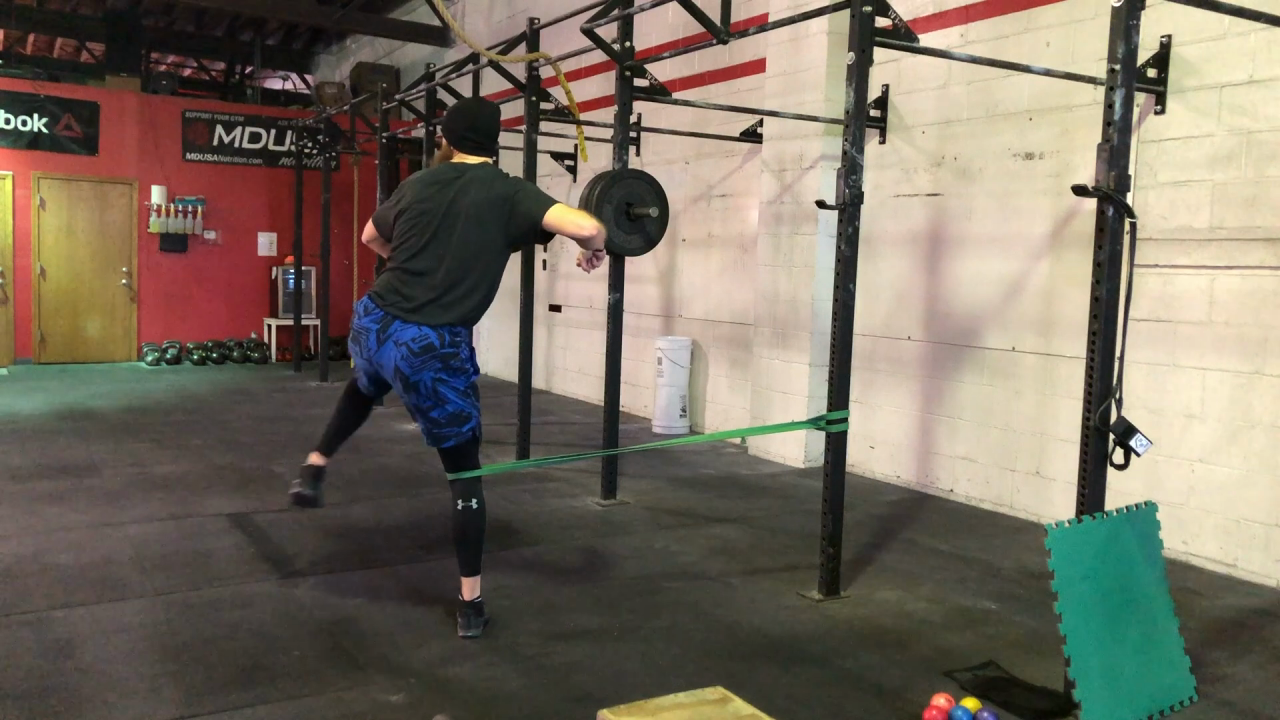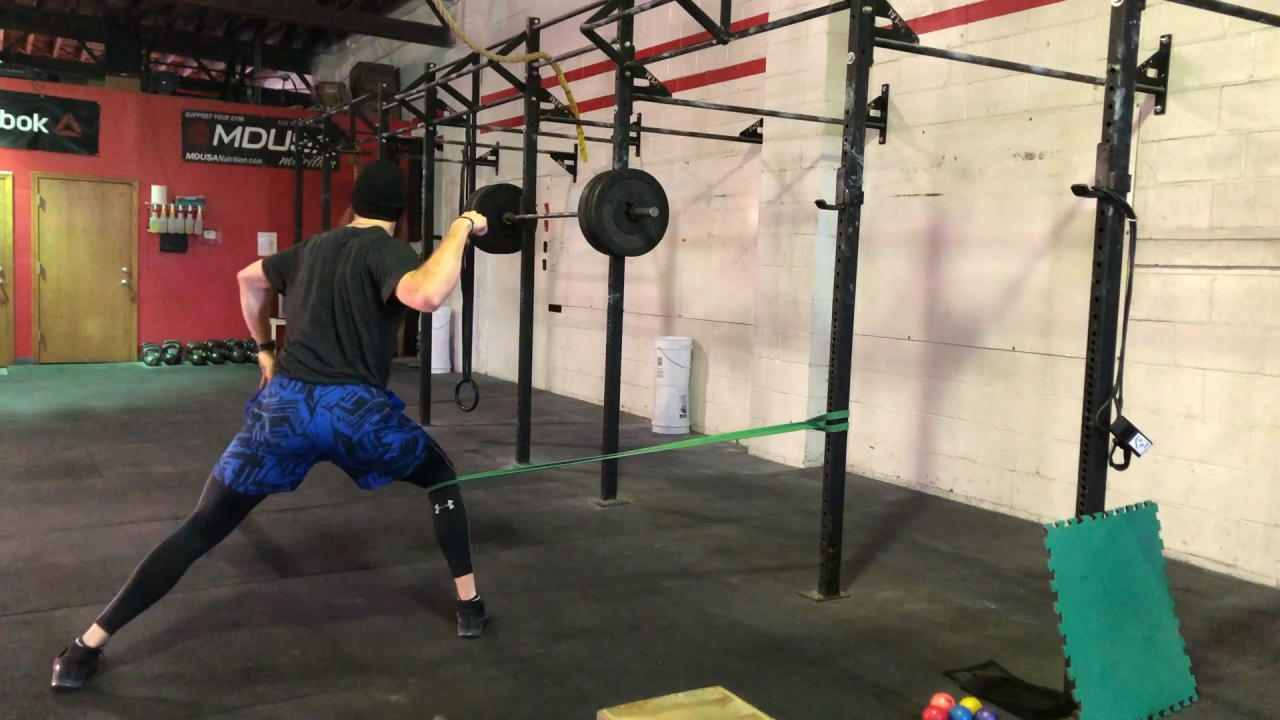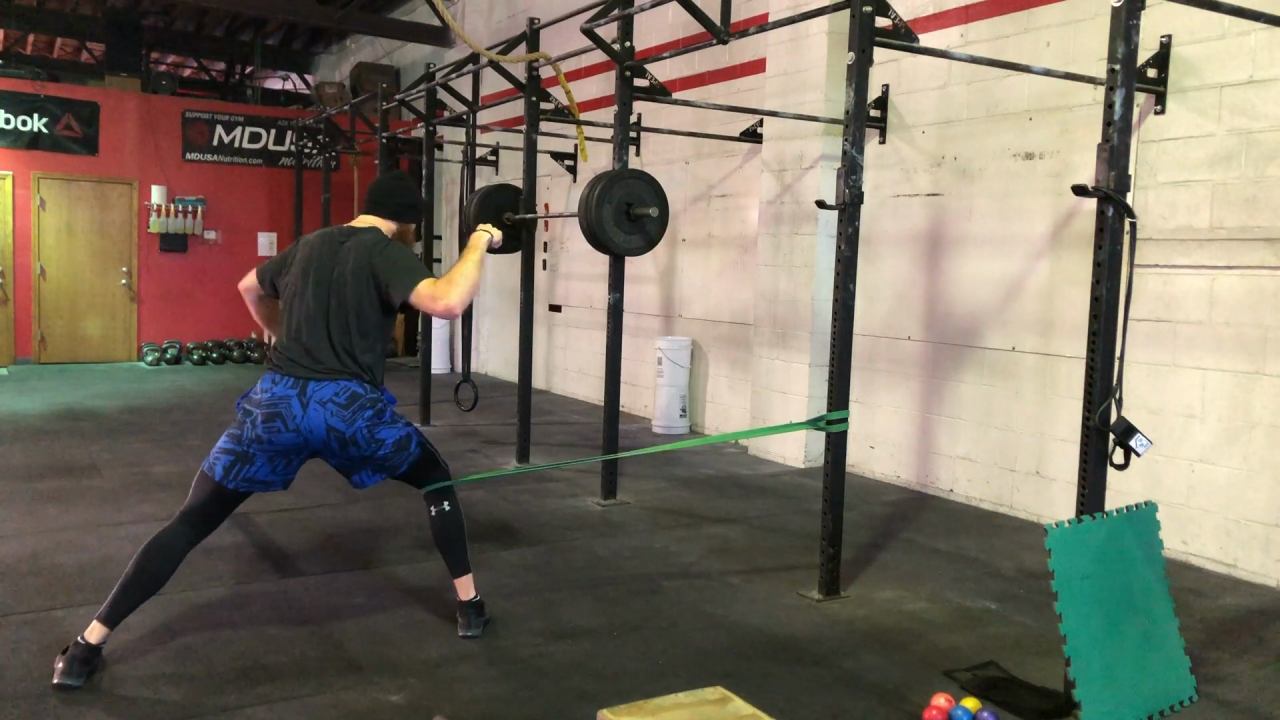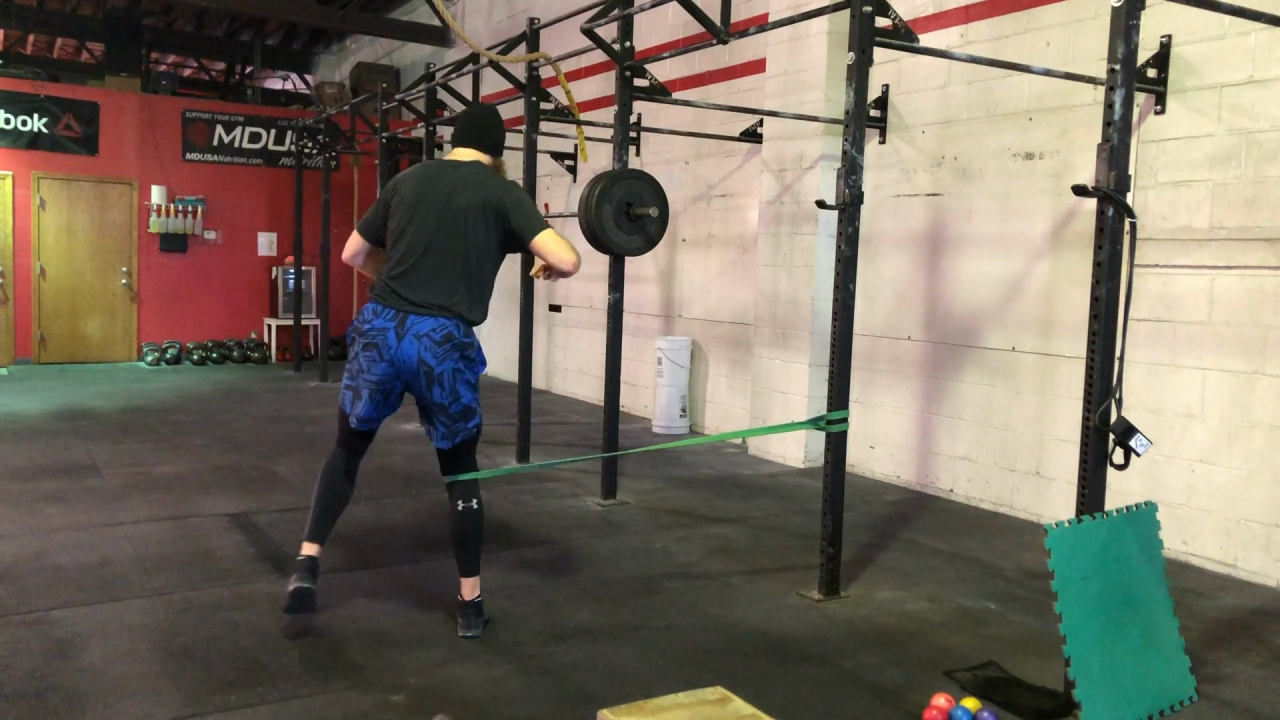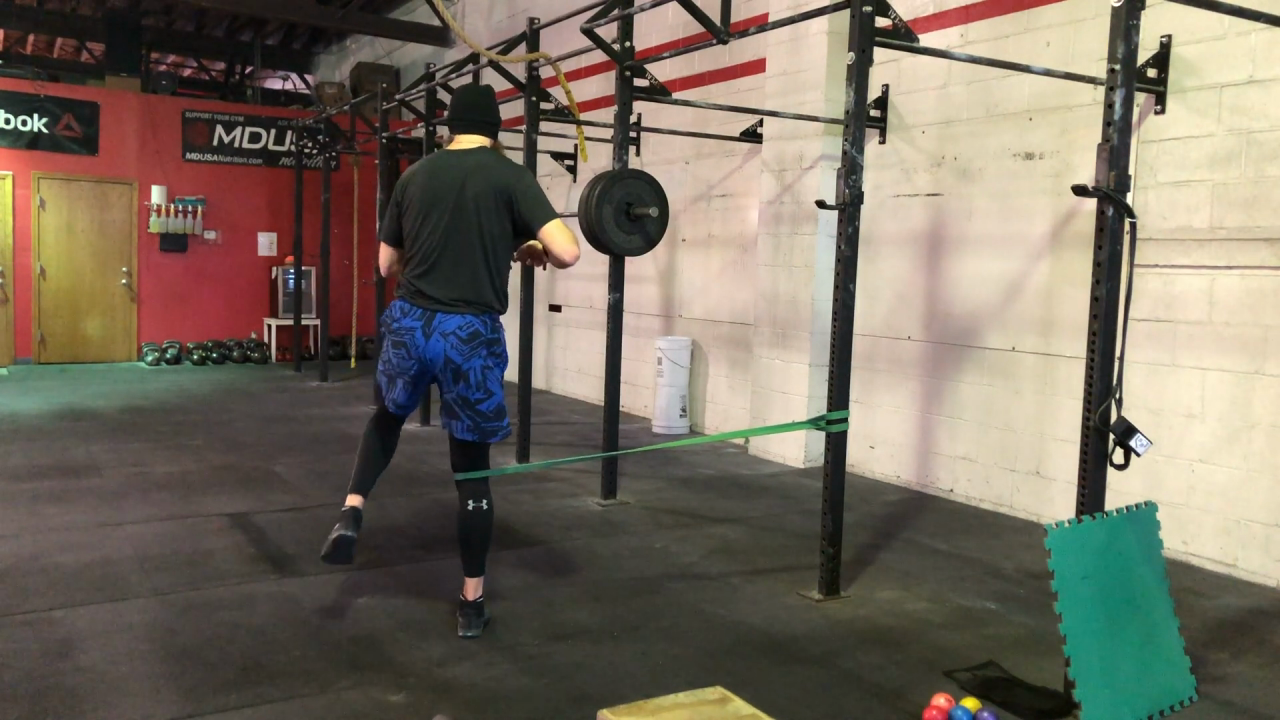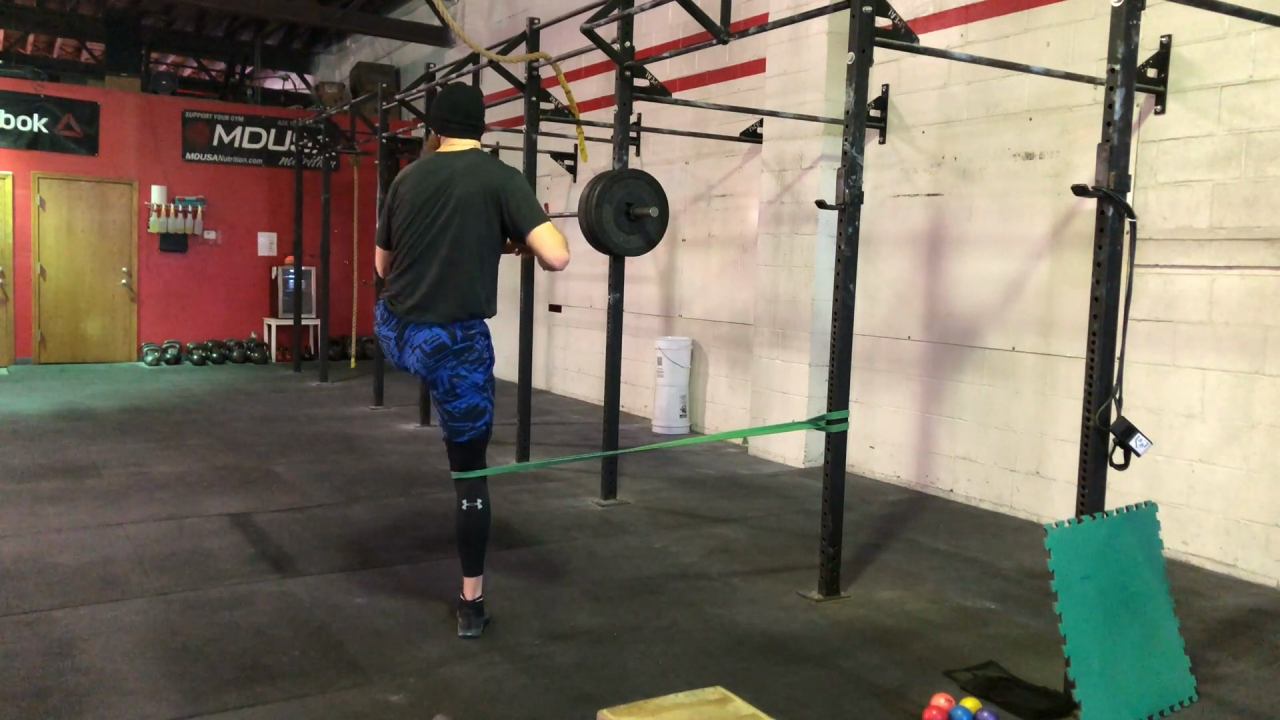
dt=0.7s
person 1, frame 1
left shoulder: (418, 184)
right shoulder: (507, 191)
left elbow: (370, 239)
right elbow: (587, 228)
right wrist: (596, 249)
left hip: (373, 323)
right hip: (432, 348)
left knee: (365, 385)
right knee: (463, 474)
left ankle: (313, 469)
right ankle: (470, 606)
person 1, frame 2
left shoulder: (313, 248)
right shoulder: (387, 252)
left elbow: (249, 280)
right elbow: (426, 294)
left wrist: (265, 349)
right wrist: (459, 231)
left hip: (283, 406)
right hip: (355, 412)
left knee: (200, 531)
right knee: (442, 478)
left ankle: (85, 649)
right ankle: (470, 607)
person 1, frame 3
left shoulder: (310, 246)
right shoulder: (387, 254)
left elbow: (251, 287)
right elbow: (448, 302)
right wrist: (476, 244)
left hip: (276, 400)
right hip: (348, 406)
left knee: (190, 523)
right knee: (437, 480)
left ankle: (86, 646)
right ankle: (469, 607)
person 1, frame 4
left shoulder: (406, 179)
right shoulder: (501, 192)
left elbow: (352, 255)
right elbow: (566, 260)
right wrist: (551, 269)
left hip: (377, 327)
right hip: (444, 342)
left knee: (348, 449)
right knee: (460, 471)
left ankle: (307, 568)
right ankle: (470, 605)
person 1, frame 5
left shoulder: (414, 176)
right shoulder: (510, 176)
left elbow: (387, 265)
right elbow: (567, 252)
right wrist: (533, 251)
left hip: (407, 322)
right hip: (470, 334)
left knee: (387, 417)
right knee: (472, 469)
left ankle: (350, 516)
right ankle: (471, 603)
person 1, frame 6
left shoulder: (407, 178)
right shoulder: (500, 178)
right elbow: (556, 257)
right wrist: (517, 243)
left hip: (393, 330)
right hip: (450, 342)
right knee: (470, 471)
right ankle: (471, 603)
